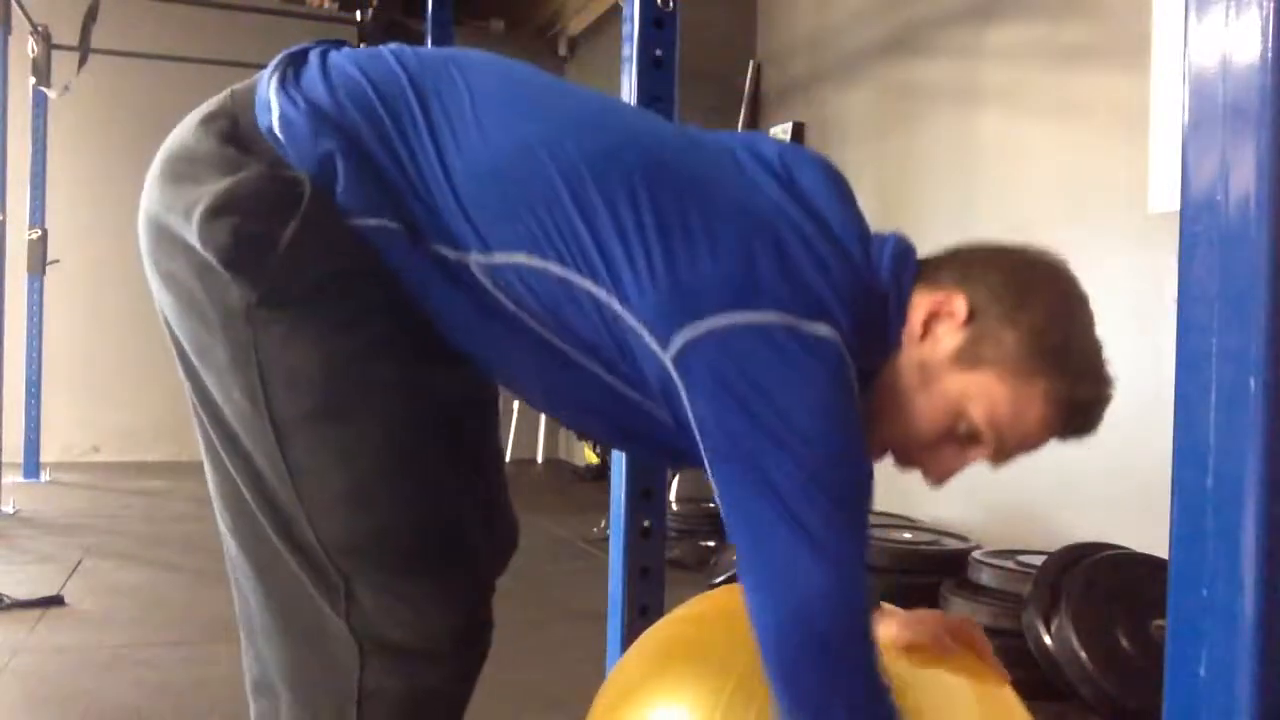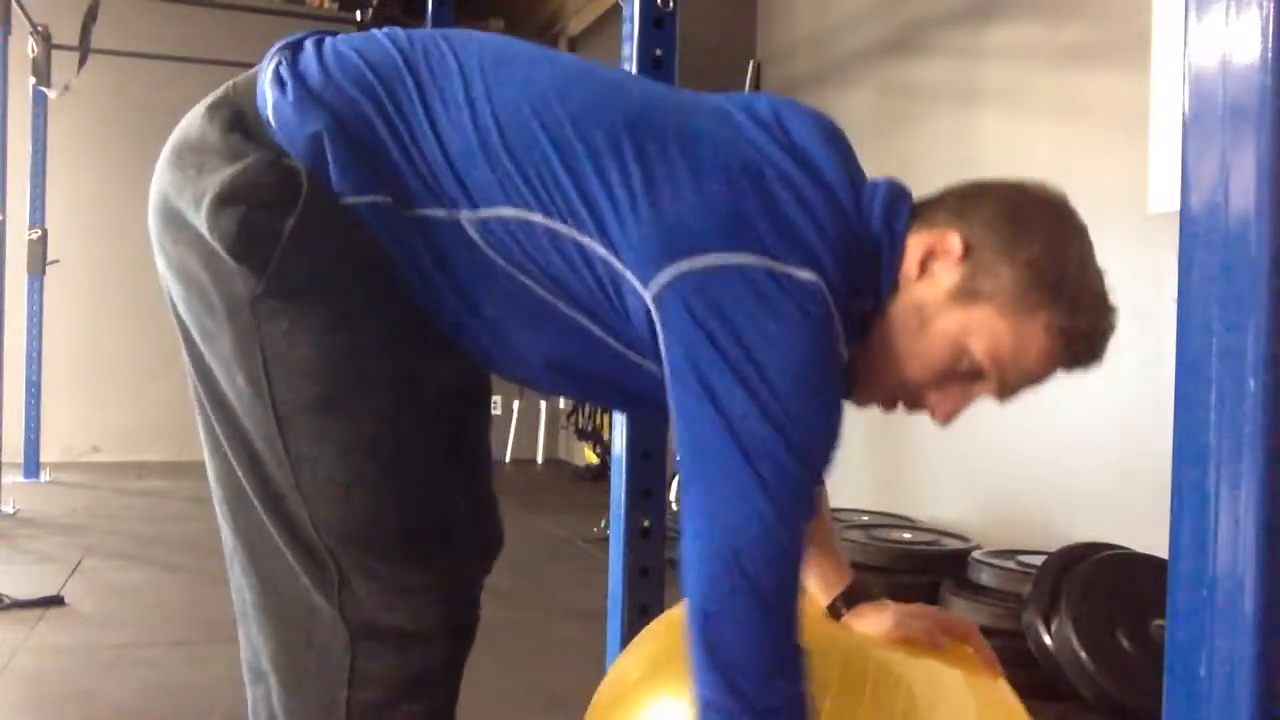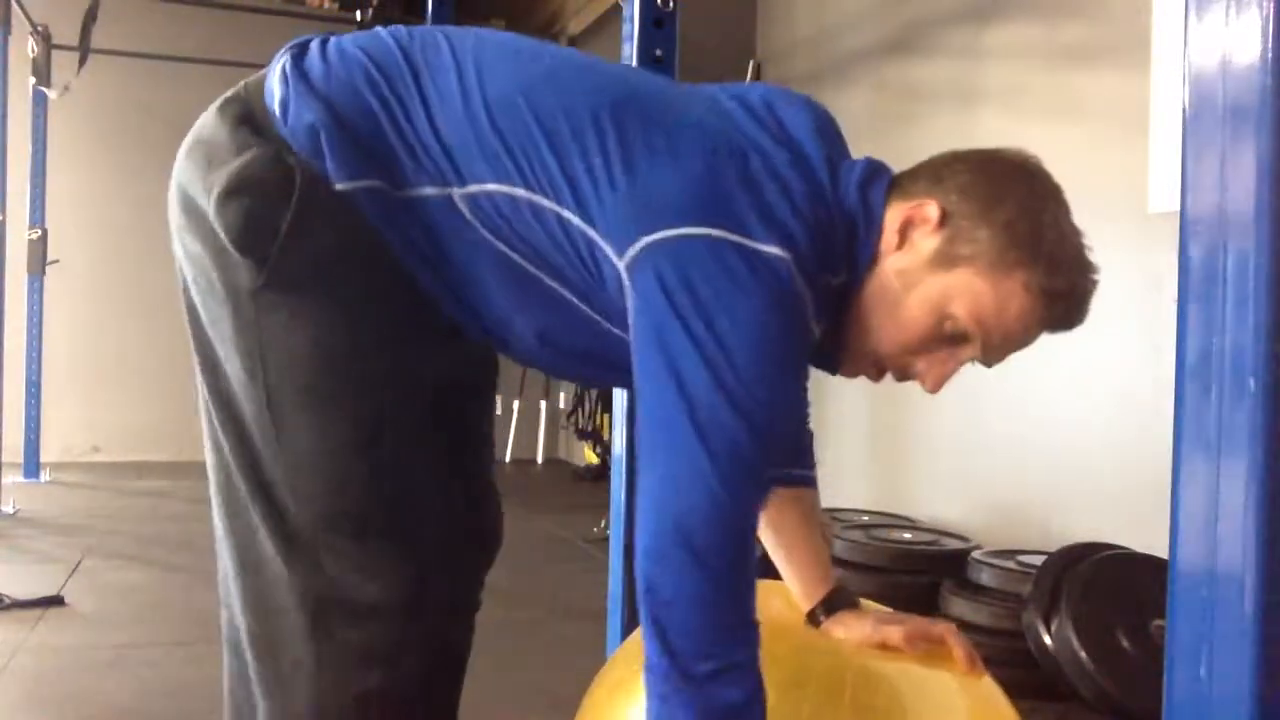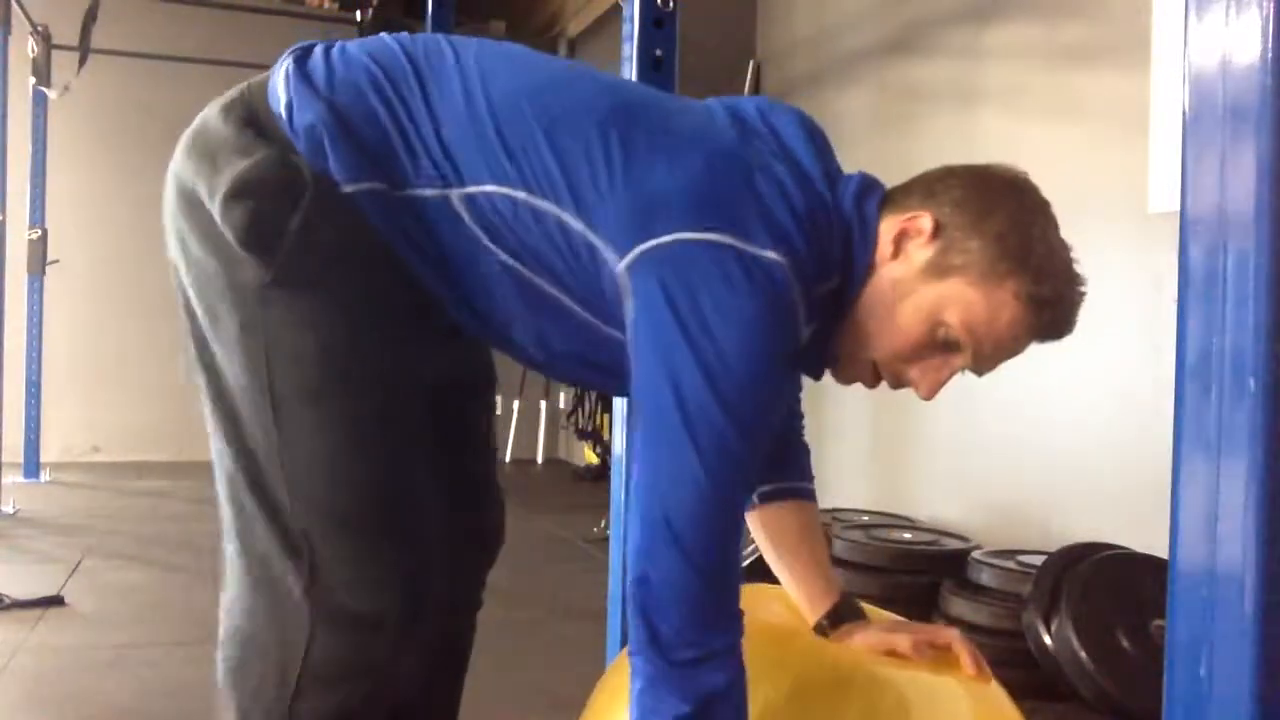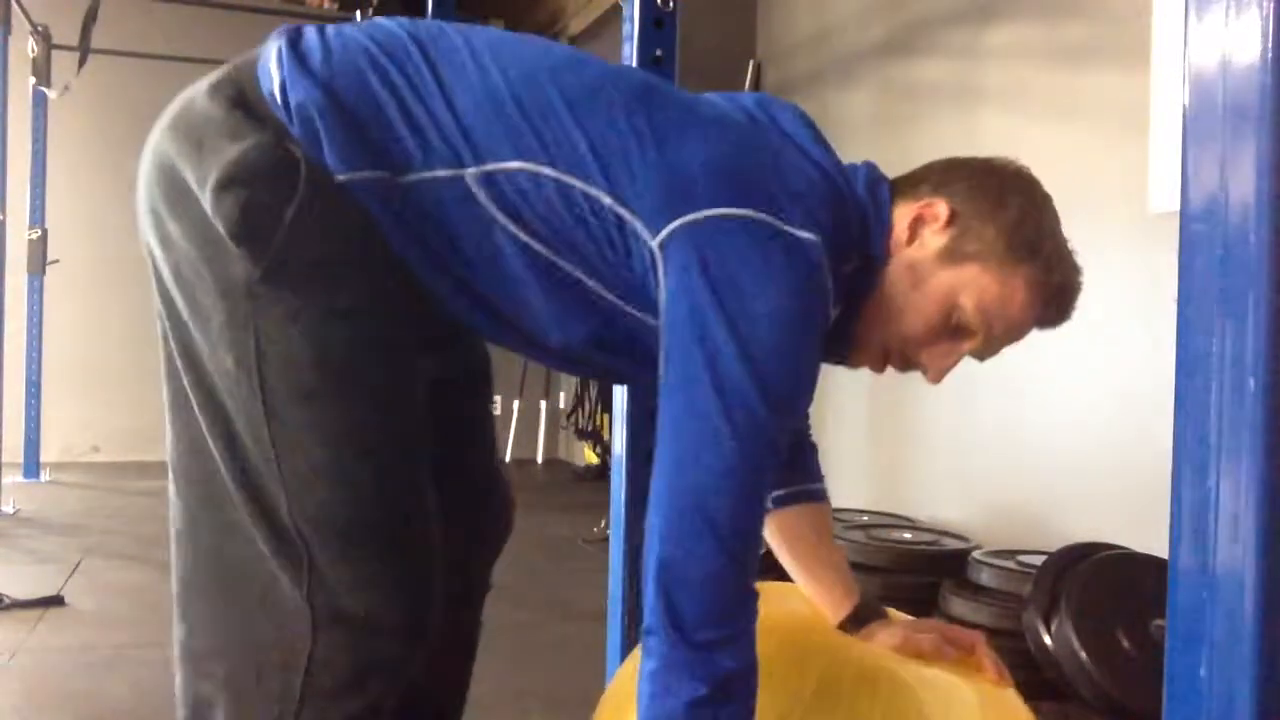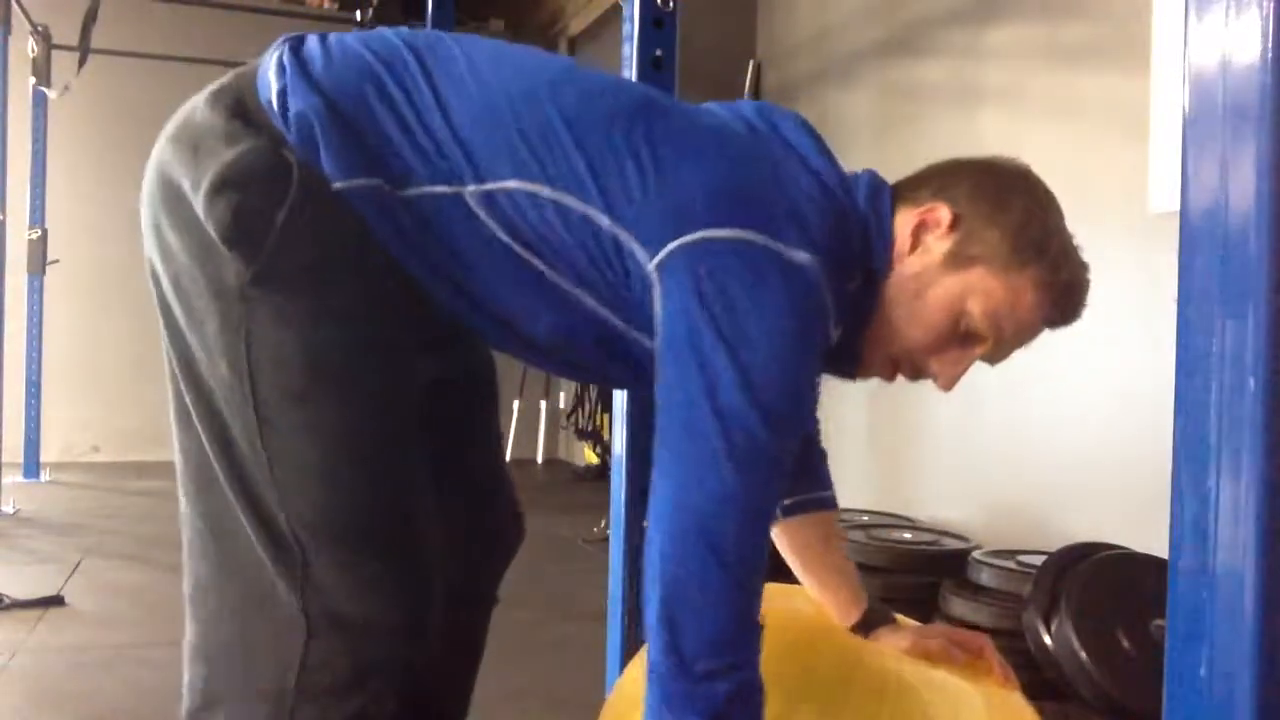
dt=0.2s
person 1, frame 1
left shoulder: (830, 242)
right shoulder: (781, 360)
left wrist: (855, 610)
left hip: (357, 215)
right hip: (261, 200)
left knee: (453, 564)
right knee: (392, 615)
person 1, frame 2
left shoulder: (828, 194)
right shoulder: (763, 308)
left elbow: (760, 454)
left wrist: (847, 601)
left hip: (386, 222)
right hip: (270, 186)
left knee: (440, 566)
right knee: (377, 607)
person 1, frame 3
left shoulder: (815, 181)
right shoulder: (731, 281)
left elbow: (763, 422)
right elbow: (692, 604)
left wrist: (831, 608)
left hip: (400, 225)
right hip: (284, 183)
left knee: (444, 556)
right knee: (354, 595)
person 1, frame 4
left shoulder: (805, 192)
right shoulder: (730, 285)
left elbow: (756, 440)
right elbow: (677, 604)
left wrist: (838, 618)
left hip: (391, 232)
right hip: (277, 183)
left knee: (446, 551)
right knee: (343, 591)
person 1, frame 5
left shoulder: (802, 184)
right shoulder: (764, 266)
left elbow: (762, 439)
right elbow: (697, 579)
left wrist: (859, 619)
left hip: (373, 208)
right hip: (260, 169)
left knee: (450, 544)
right knee: (332, 595)
person 1, frame 6
left shoulder: (814, 205)
right shoulder: (760, 288)
left elbow: (774, 443)
right elbow: (699, 619)
left wrist: (869, 624)
left hip: (386, 212)
right hip: (263, 181)
left knee: (460, 545)
right knee: (337, 595)
